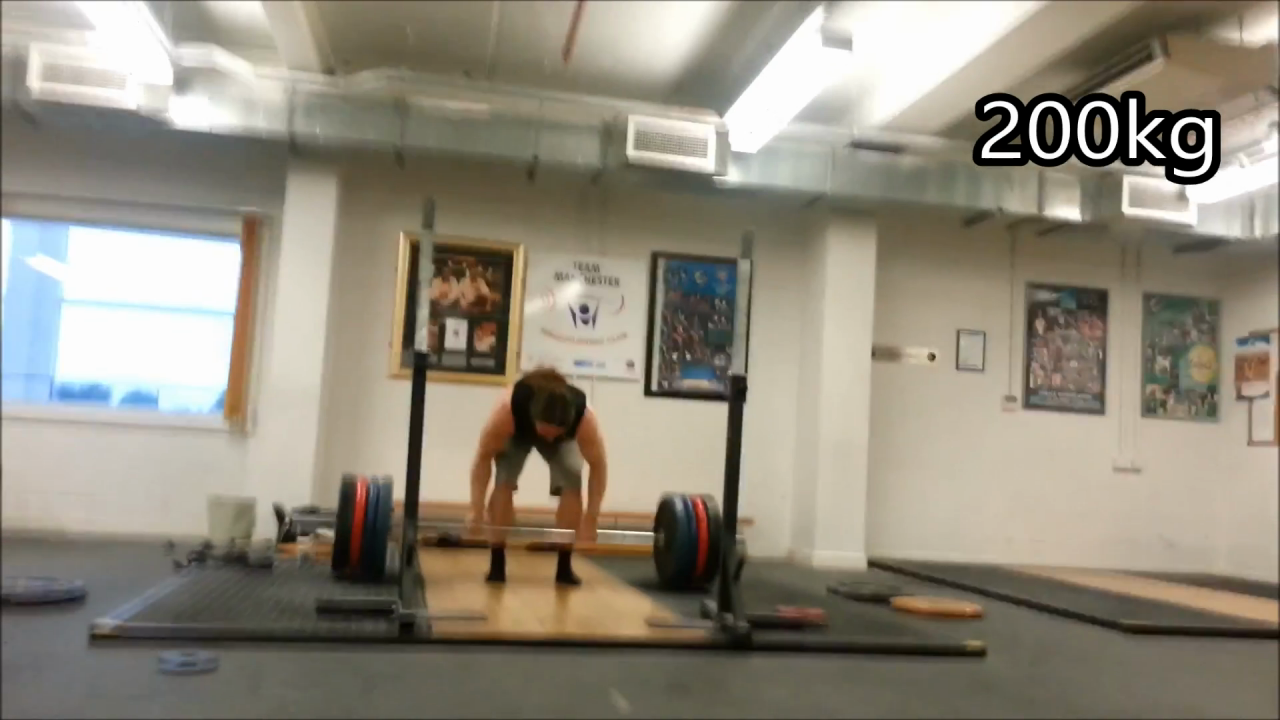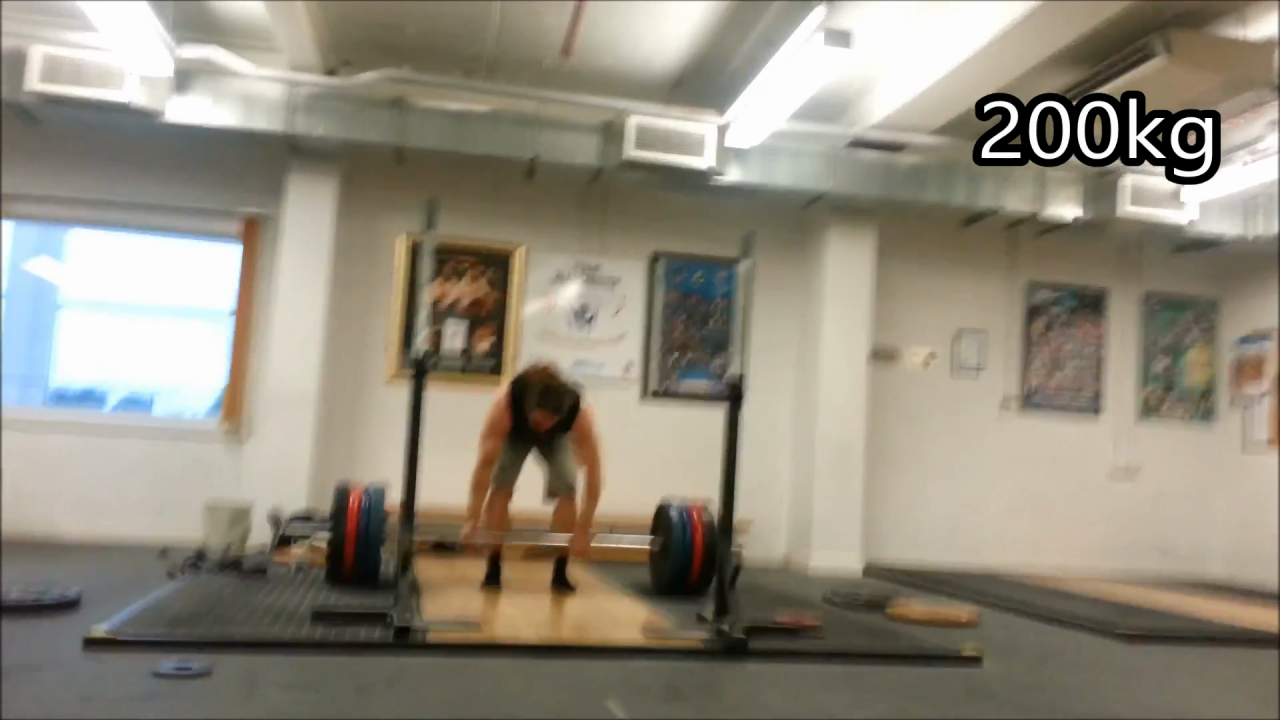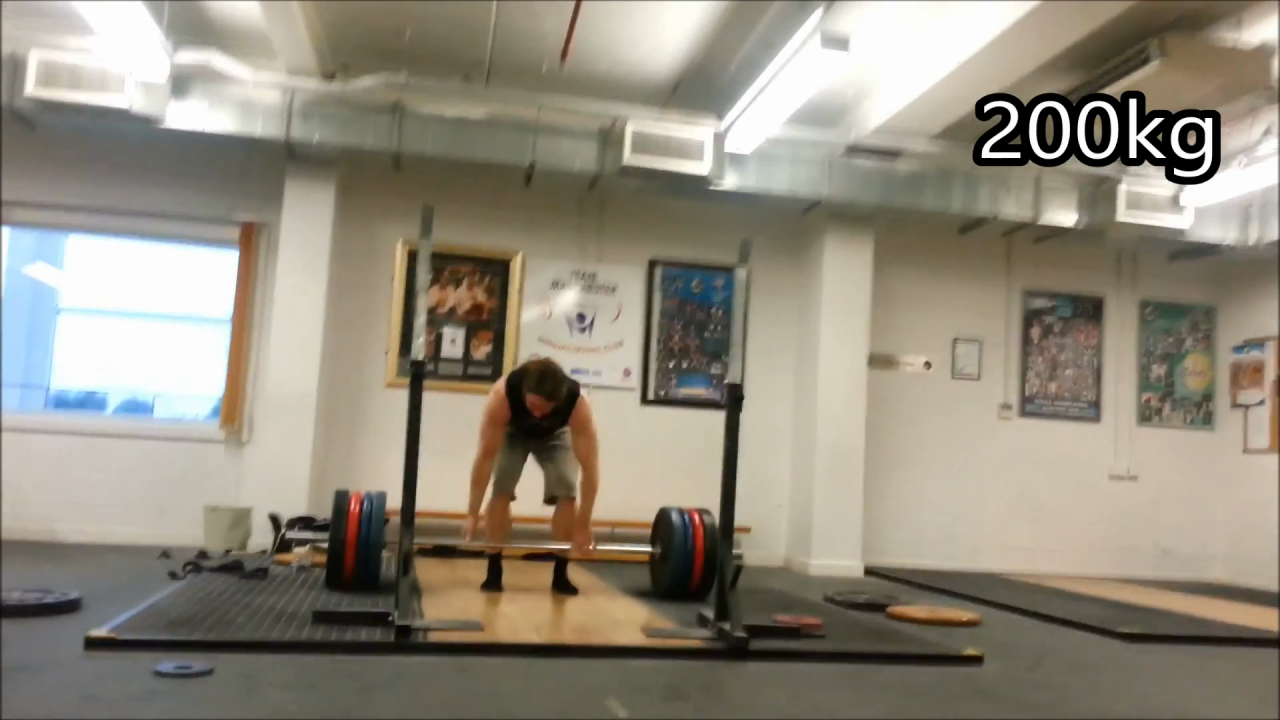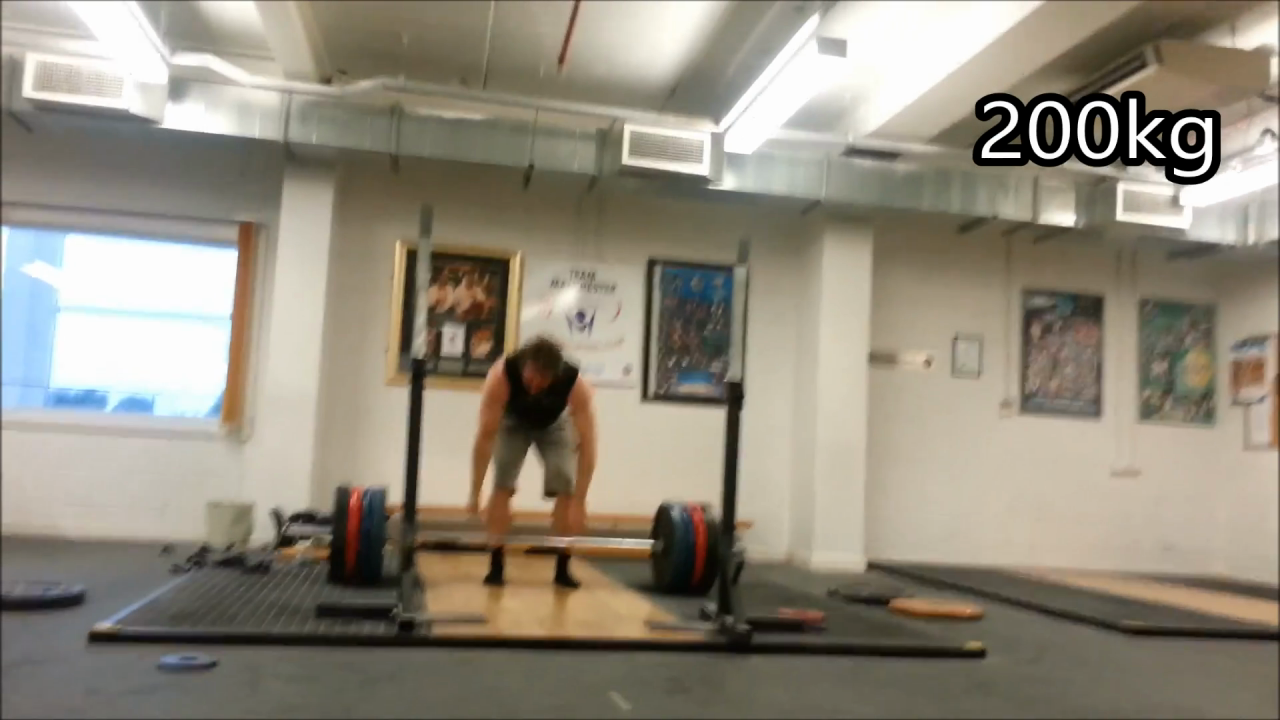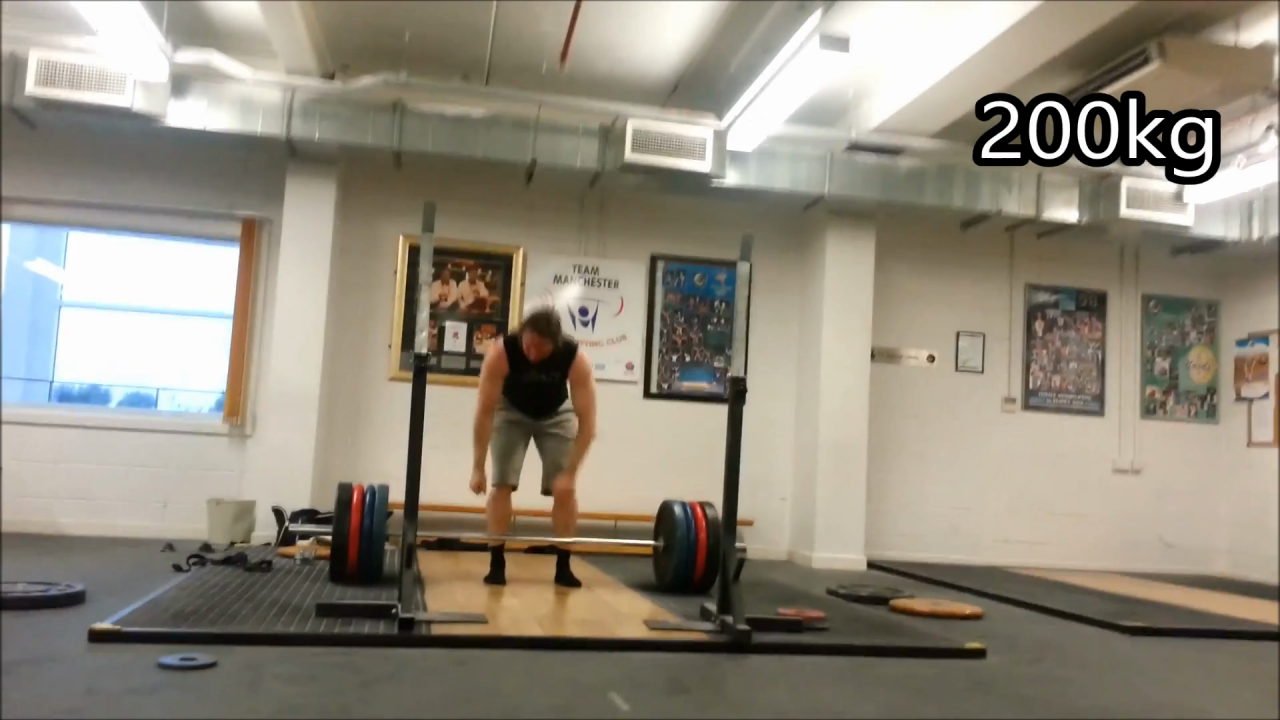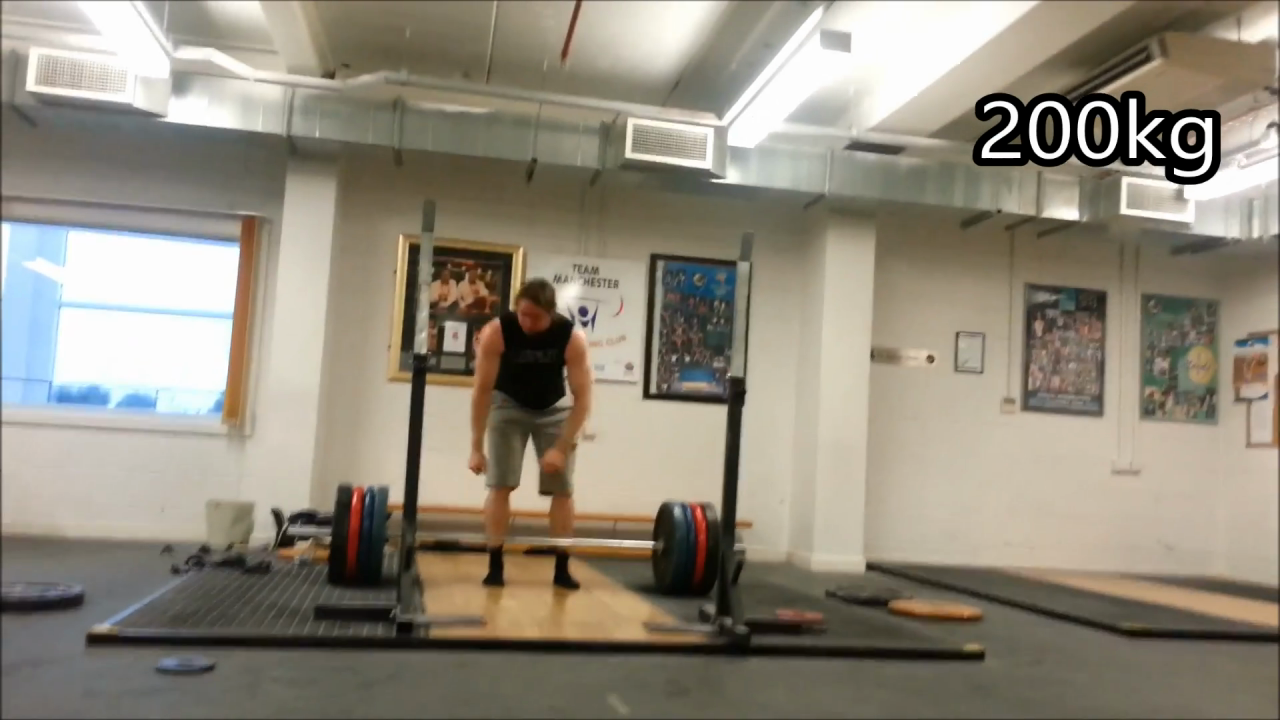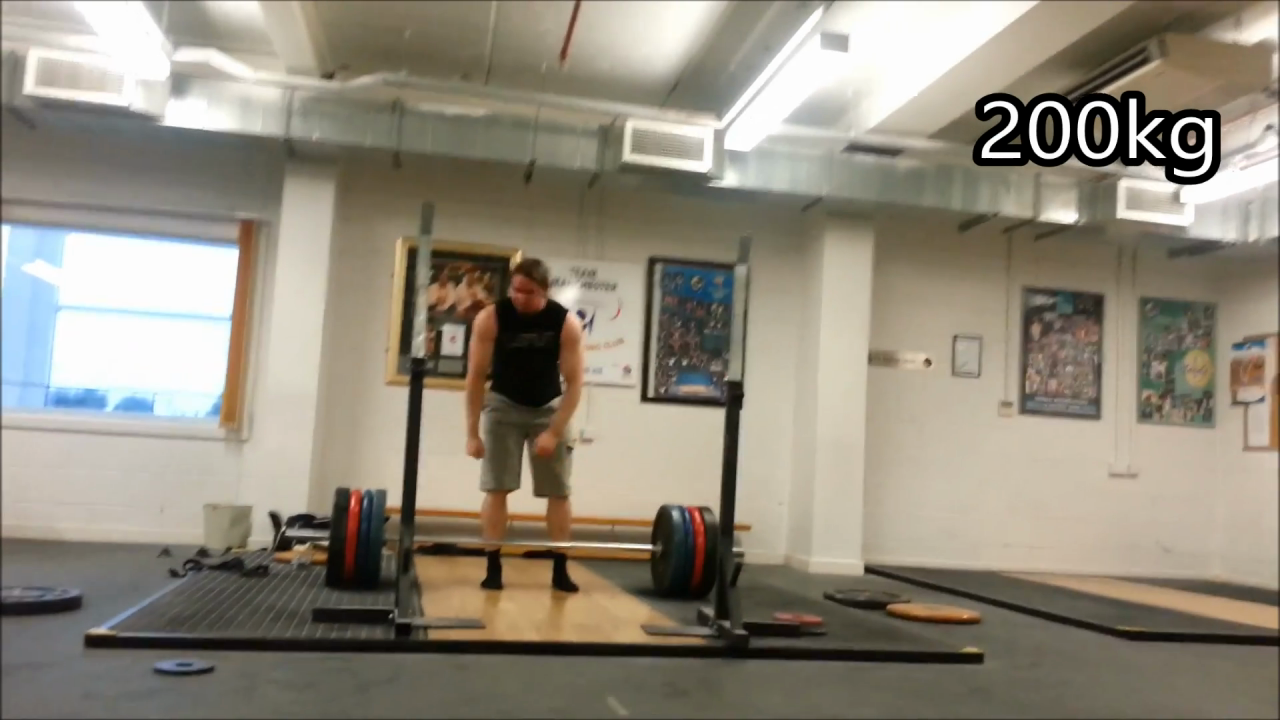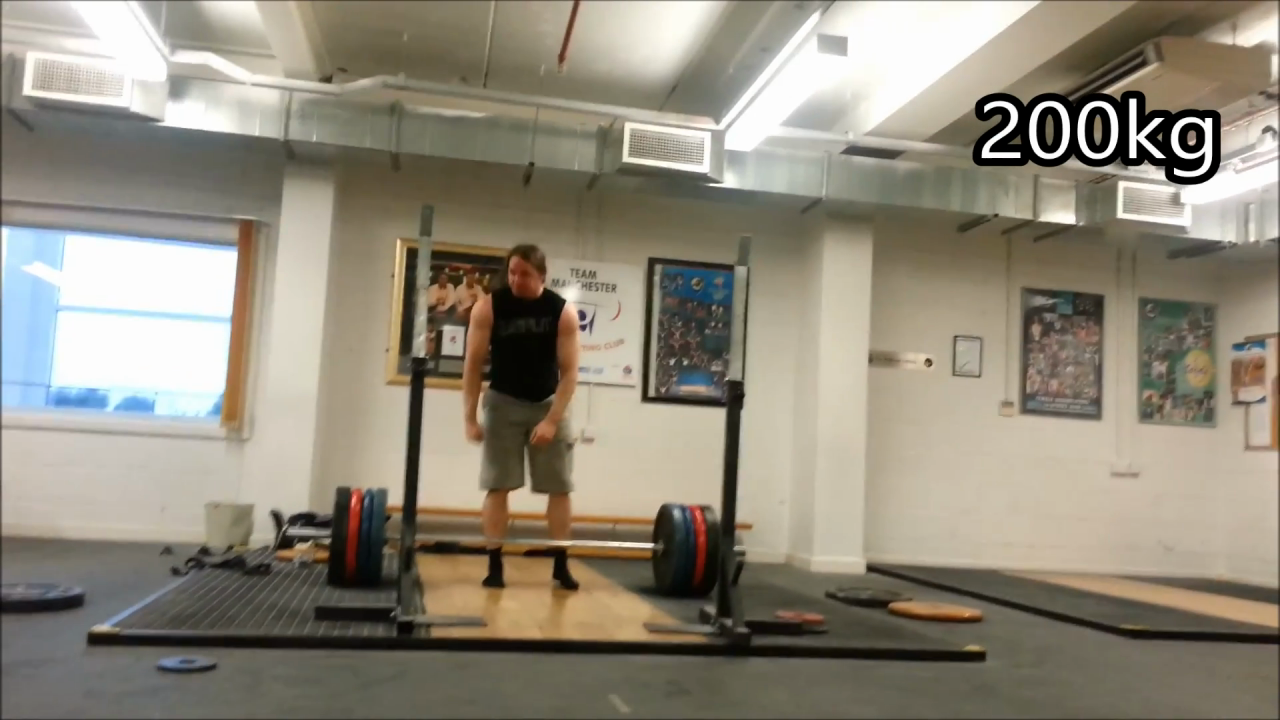
dt=0.1s
person 1, frame 1
left shoulder: (584, 419)
right shoulder: (509, 408)
left elbow: (598, 471)
right elbow: (483, 459)
left wrist: (589, 522)
right wrist: (476, 510)
right hip: (515, 434)
left knee: (572, 485)
right knee: (504, 482)
left ankle: (564, 565)
right ankle: (497, 562)
person 1, frame 2
left shoulder: (580, 414)
right shoulder: (505, 404)
left elbow: (593, 475)
right elbow: (485, 464)
left wrist: (582, 531)
right wrist: (473, 520)
left hip: (559, 437)
right hip: (514, 432)
left knee: (566, 490)
right knee: (501, 486)
left ankle: (560, 572)
right ankle: (493, 569)
person 1, frame 3
left shoulder: (578, 404)
right shoulder: (503, 395)
left elbow: (590, 469)
right elbow: (485, 457)
left wrist: (582, 526)
right wrist: (473, 514)
left hip: (556, 434)
right hip: (512, 432)
left knee: (566, 494)
right knee: (501, 491)
left ankle: (560, 574)
right ankle: (494, 571)
person 1, frame 4
left shoulder: (576, 384)
right shoulder: (501, 375)
left elbow: (587, 447)
right elbow: (485, 437)
left wrist: (579, 502)
right wrist: (475, 493)
left hip: (554, 423)
right hip: (513, 419)
left knee: (566, 490)
right knee: (502, 485)
left ankle: (562, 569)
right ankle: (496, 566)
person 1, frame 5
left shoulder: (576, 360)
right shoulder: (500, 352)
left elbow: (587, 421)
right elbow: (485, 411)
left wrist: (570, 473)
right wrist: (478, 468)
left hip: (556, 415)
right hip: (512, 411)
left knee: (564, 486)
right knee: (502, 482)
left ankle: (563, 567)
right ankle: (497, 563)
person 1, frame 6
left shoulder: (572, 338)
right shoulder: (496, 332)
left elbow: (583, 398)
right elbow: (482, 392)
left wrist: (562, 448)
right wrist: (477, 448)
left hip: (553, 410)
right hip: (509, 404)
left knee: (562, 489)
right knee: (500, 485)
left ankle: (561, 568)
right ankle: (495, 566)
person 1, frame 7
left shoulder: (567, 324)
right shoulder: (490, 318)
left elbow: (574, 382)
right elbow: (476, 376)
left wrist: (554, 432)
right wrist: (473, 432)
left hip: (548, 407)
right hip: (504, 404)
left knee: (559, 490)
right knee: (496, 487)
left ankle: (560, 569)
right ankle: (493, 568)
person 1, frame 8
left shoulder: (563, 312)
right shoulder: (488, 307)
left elbow: (569, 372)
right elbow: (473, 365)
left wrist: (552, 420)
right wrist: (470, 417)
left hip: (548, 405)
right hip: (503, 403)
left knee: (559, 488)
right knee: (497, 486)
left ankle: (561, 565)
right ankle: (495, 566)
